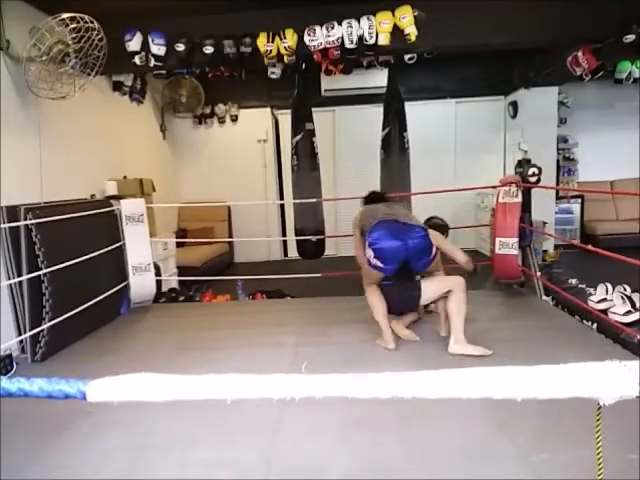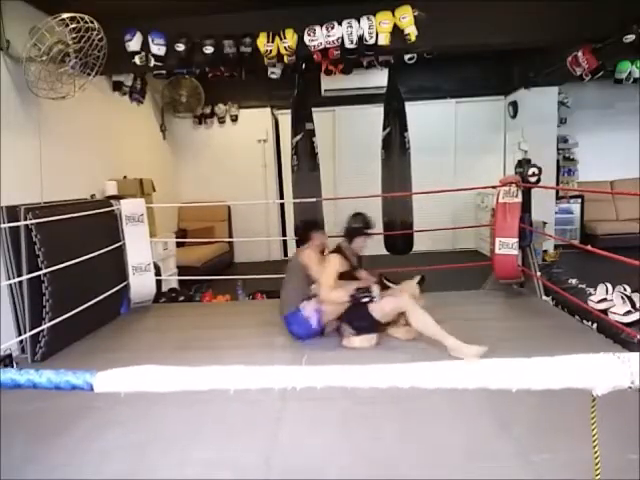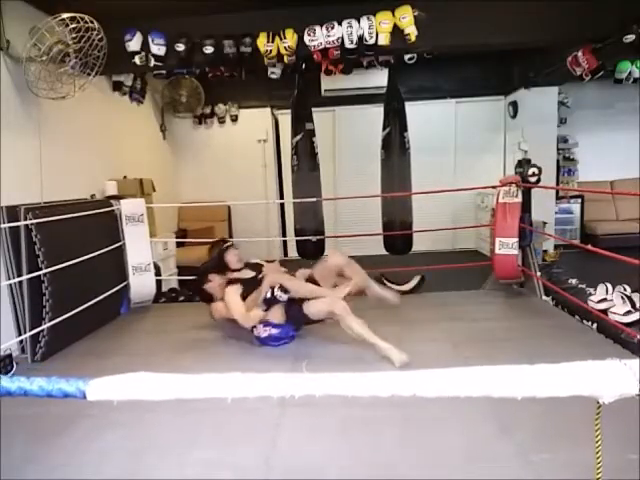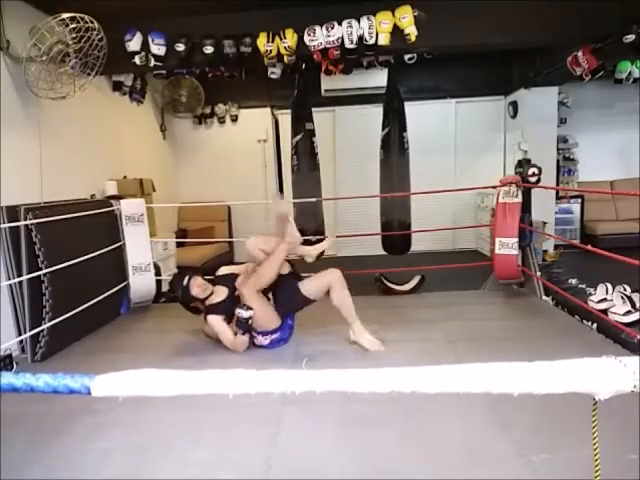
dt=0.5s
person 1, frame 1
left shoulder: (362, 216)
right shoulder: (400, 208)
left elbow: (361, 260)
left knee: (370, 285)
right knee: (457, 283)
left ankle: (387, 336)
person 1, frame 2
left shoulder: (352, 255)
right shoulder: (336, 259)
right elbow: (325, 294)
right wrist: (353, 295)
left hip: (361, 309)
right hip: (353, 315)
right knee: (405, 302)
right ankle: (454, 345)
person 1, frame 3
left shoulder: (251, 266)
right shoulder: (231, 289)
right elbow: (246, 320)
right wrist: (267, 302)
left hip: (298, 294)
right hip: (288, 313)
left knee: (336, 261)
right knee: (338, 307)
person 1, frame 4
left shoulder: (222, 274)
right shoulder: (213, 319)
left elbow: (253, 268)
right elbow: (238, 347)
right wrist: (244, 327)
right hip: (274, 332)
